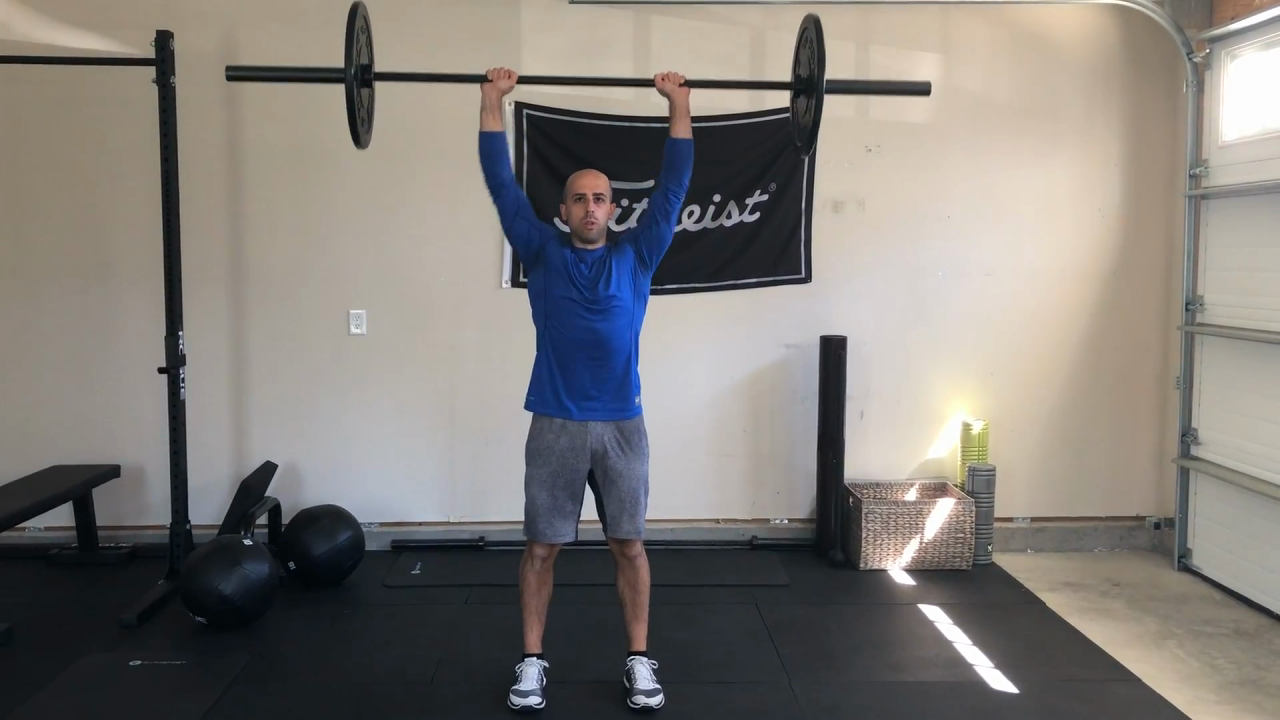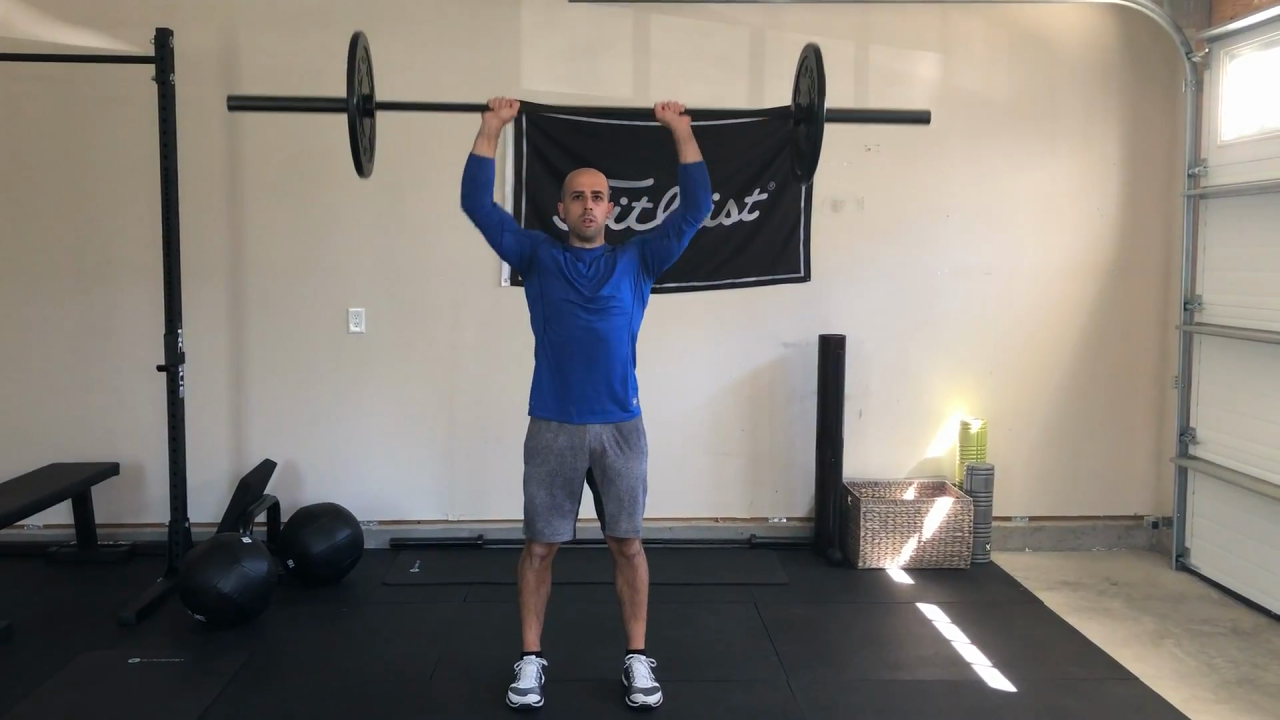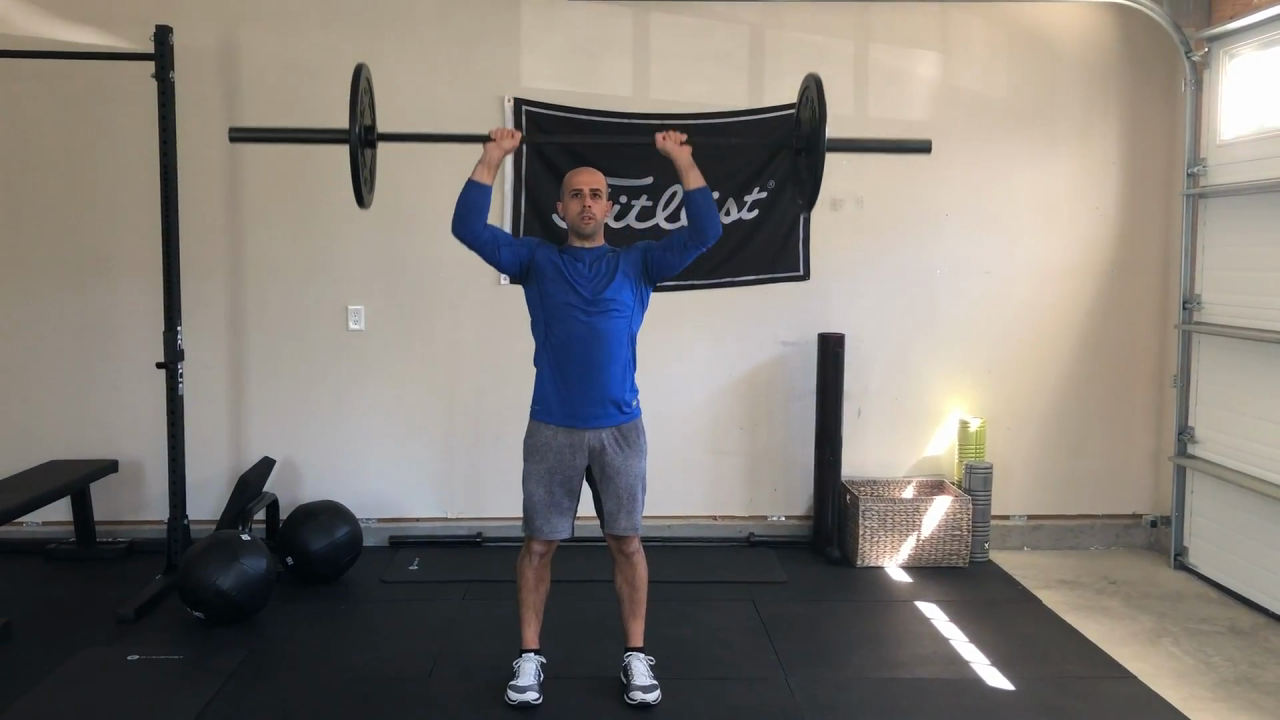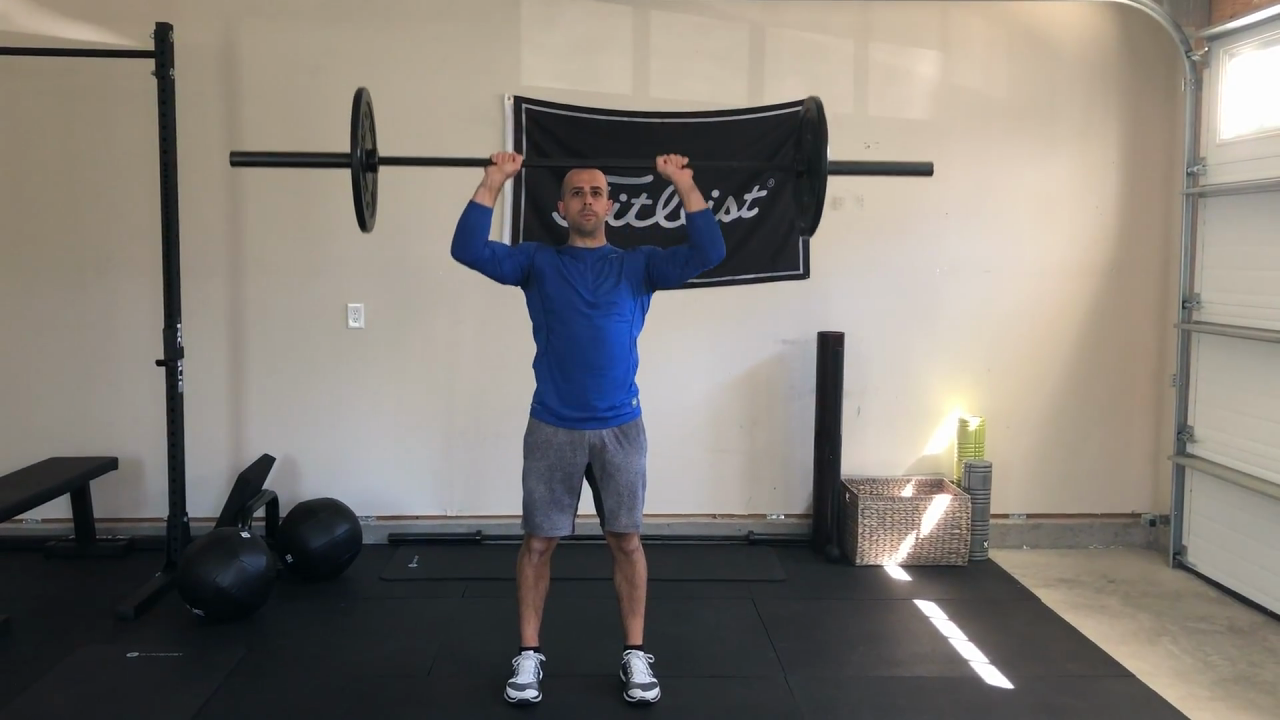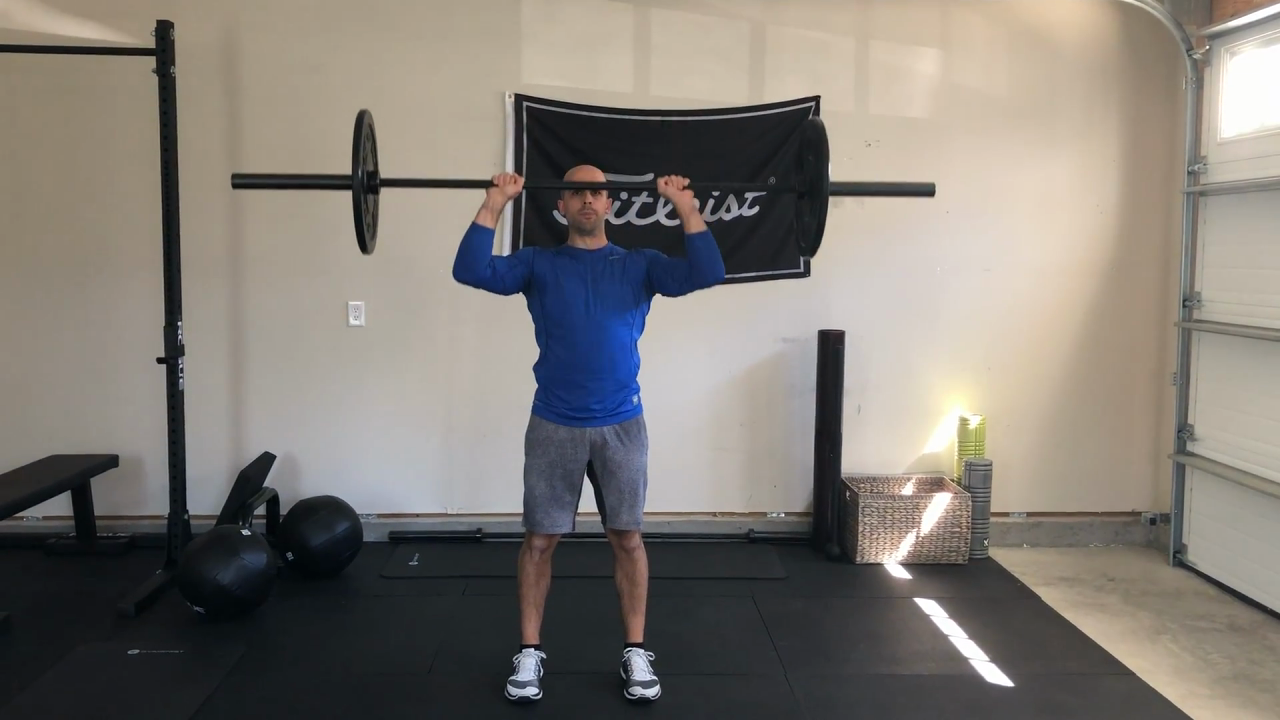
dt=0.2s
person 1, frame 1
left shoulder: (637, 256)
right shoulder: (542, 254)
left elbow: (676, 183)
right elbow: (499, 181)
left wrist: (678, 105)
right wrist: (492, 100)
left hip: (622, 426)
right hip: (555, 427)
left knee: (629, 546)
right knee: (540, 548)
left ankle: (639, 662)
right ankle: (531, 662)
person 1, frame 2
left shoulder: (638, 259)
right shoulder: (537, 255)
left elbow: (697, 207)
right elbow: (477, 204)
left wrist: (680, 131)
right wrist: (492, 127)
left hip: (620, 428)
right hip: (552, 429)
left knee: (627, 545)
right knee: (539, 547)
left ankle: (637, 659)
right ankle: (531, 660)
person 1, frame 3
left shoulder: (638, 261)
right shoulder: (536, 259)
left elbow: (705, 231)
right elbow: (468, 228)
left wrist: (682, 160)
right wrist: (492, 157)
left hip: (620, 429)
right hip: (552, 429)
left knee: (626, 542)
right knee: (538, 545)
left ankle: (635, 657)
right ankle: (529, 657)
person 1, frame 4
left shoulder: (638, 263)
right shoulder: (537, 260)
left elbow: (708, 253)
right elbow: (468, 250)
left wrist: (684, 185)
right wrist: (492, 181)
left hip: (620, 428)
right hip: (552, 428)
left knee: (625, 541)
right knee: (538, 543)
left ankle: (635, 656)
right ankle: (528, 656)
person 1, frame 5
left shoulder: (639, 263)
right shoulder: (537, 262)
left elbow: (707, 273)
right elbow: (470, 271)
left wrist: (685, 207)
right wrist: (494, 204)
left hip: (621, 424)
right hip: (553, 425)
left knee: (627, 537)
right knee: (539, 539)
left ankle: (635, 653)
right ankle: (529, 652)
